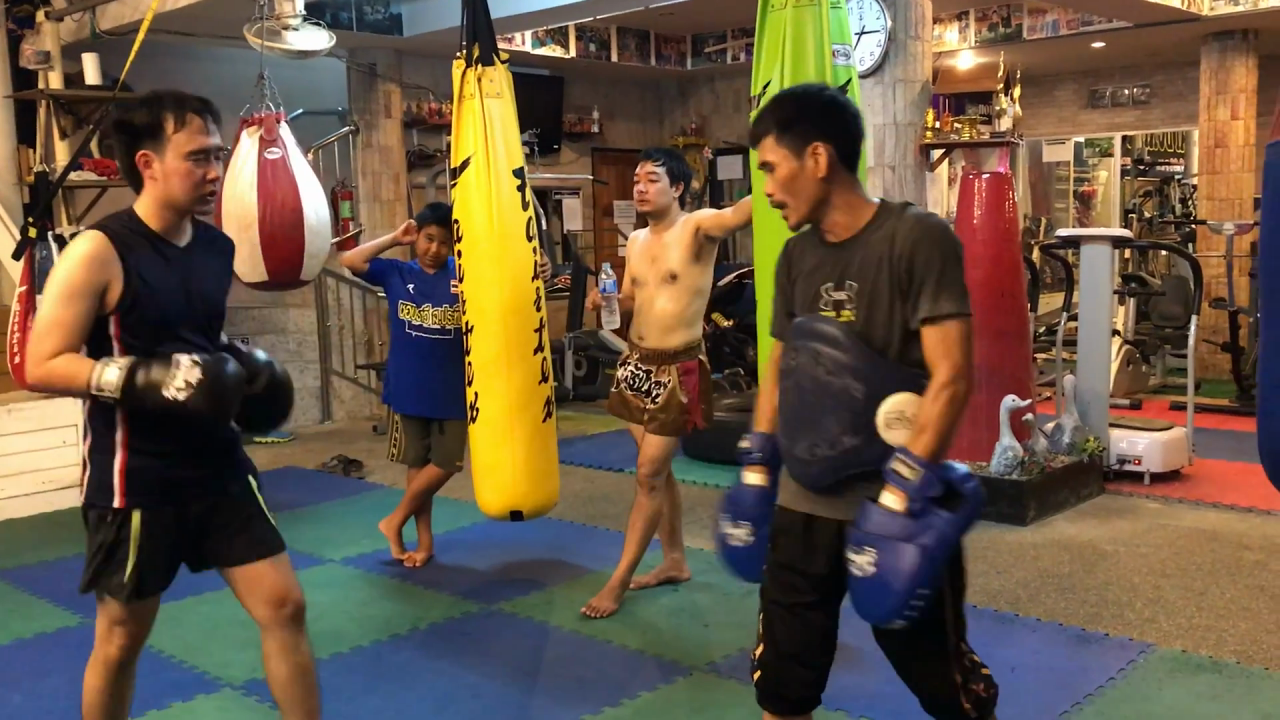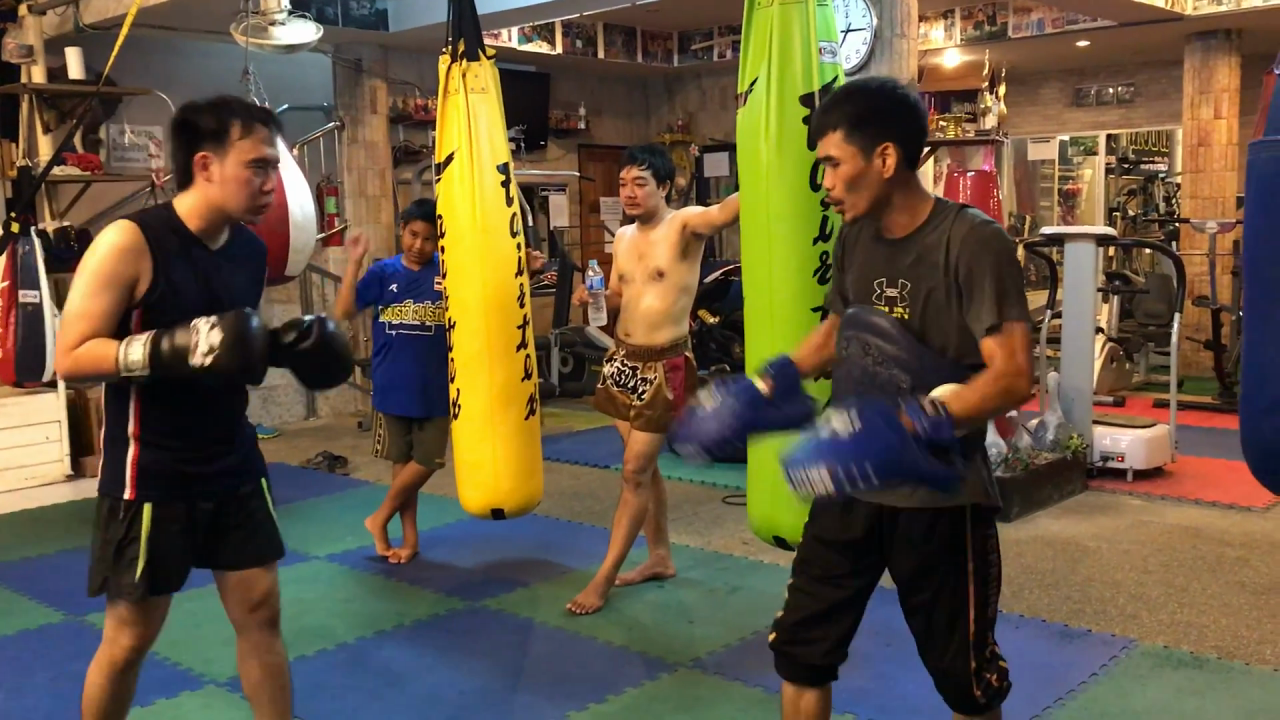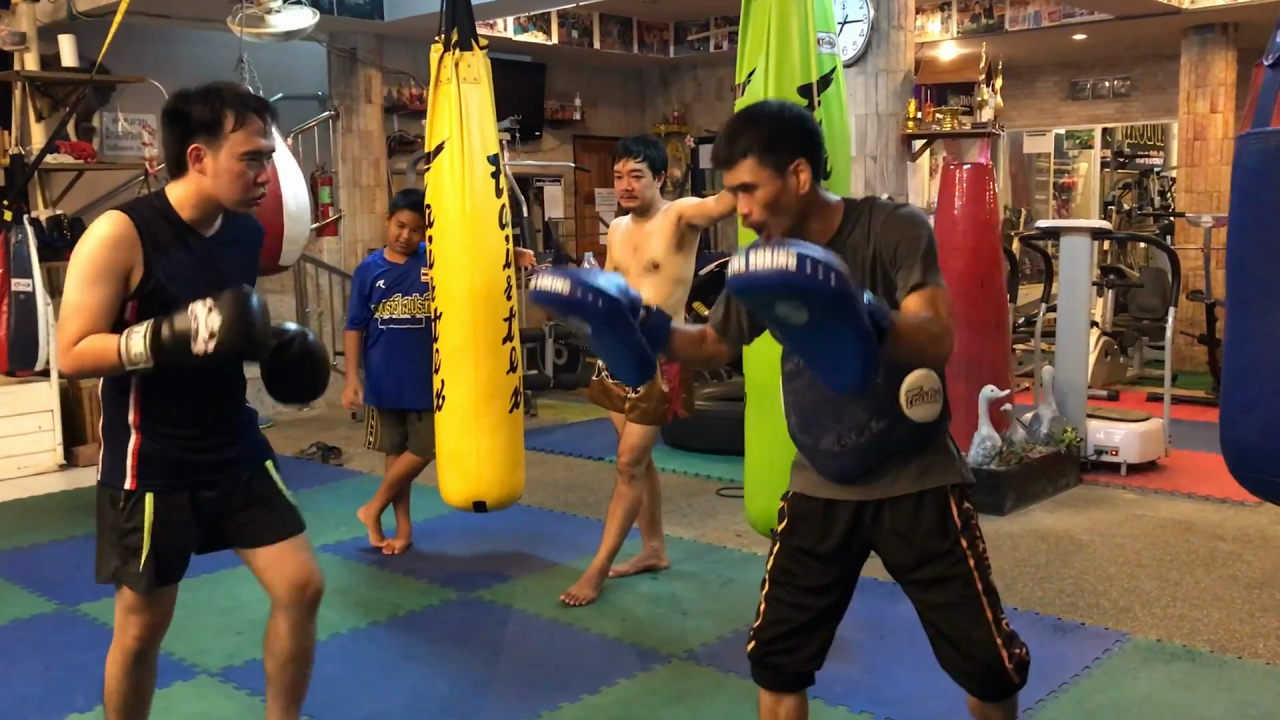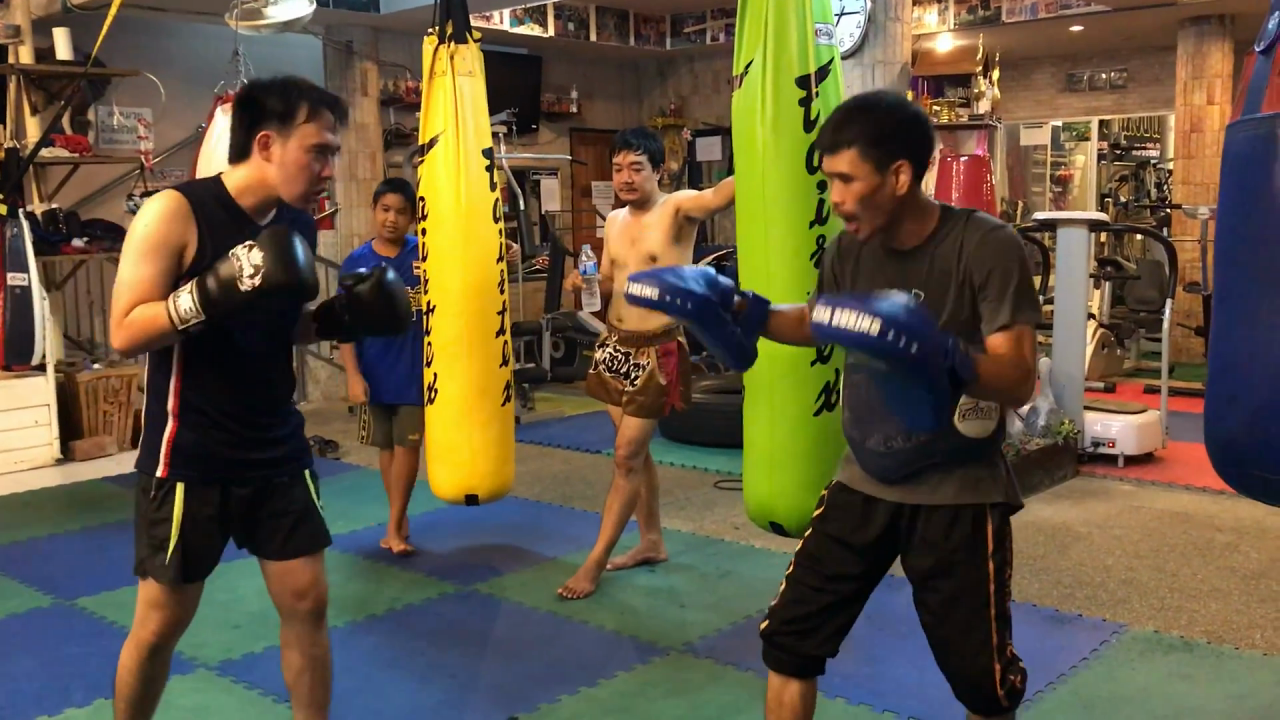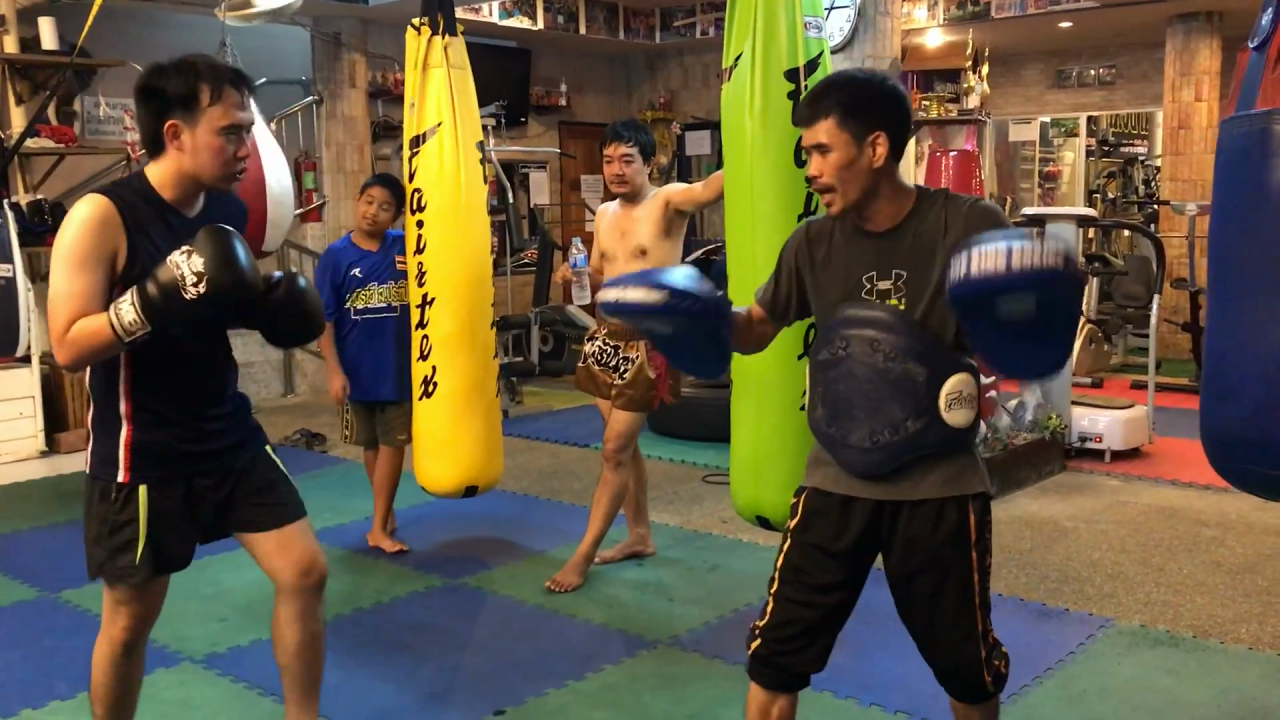
dt=0.5s
person 1, frame 1
left shoulder: (218, 249)
right shoulder: (98, 252)
right elbow: (43, 365)
left wrist: (241, 367)
right wrist: (149, 378)
left hip: (216, 466)
right hip: (134, 480)
left knee: (285, 608)
right knee: (120, 640)
person 1, frame 2
left shoulder: (250, 248)
right shoulder: (127, 243)
right elbow: (72, 358)
left wrist: (282, 347)
right wrist: (172, 347)
left hip: (231, 463)
right hip: (150, 475)
left knee: (260, 611)
right knee: (130, 637)
person 1, frame 3
left shoulder: (247, 233)
right shoulder: (120, 234)
right elbow: (72, 355)
left wrist: (270, 345)
right wrist: (171, 336)
left hip: (237, 450)
right hip: (151, 464)
left knee: (302, 587)
right knee: (141, 625)
person 1, frame 4
left shoulder: (296, 228)
right shoulder: (173, 212)
right elbow: (126, 333)
left wrist: (340, 315)
right wrist: (216, 289)
left hip: (276, 450)
right hip: (189, 456)
left knee: (306, 602)
right knee: (161, 620)
person 1, frame 5
left shoulder: (227, 210)
right shoulder: (100, 217)
right elbow: (68, 346)
left wrist: (261, 305)
right wrist: (159, 295)
left hip: (230, 436)
right hip: (141, 454)
left knee: (305, 573)
right knee: (130, 617)
person 2, frame 1
left shoulder: (919, 237)
right shoulder: (796, 257)
left elbow: (951, 377)
left wrist: (903, 493)
right wrist: (756, 471)
right hip: (804, 504)
person 2, frame 2
left shoulder: (973, 241)
right shoulder: (852, 239)
left elbow: (1012, 373)
left wrist: (914, 426)
right wrist: (766, 384)
left hip: (940, 494)
right hip: (849, 486)
right knee: (802, 648)
person 2, frame 3
left shoulder: (894, 228)
right shoulder: (764, 261)
left elbow: (937, 341)
right elbow: (716, 343)
left wrist: (855, 314)
right wrist: (645, 327)
left hip: (916, 480)
right hip: (822, 487)
left knee: (988, 664)
right knee: (776, 654)
person 2, frame 4
left shoulder: (985, 248)
right shoulder: (847, 250)
left elbow: (1017, 381)
right elbow: (815, 325)
left wrist: (943, 355)
right wrist: (752, 310)
left hip: (960, 491)
right hip: (866, 481)
right knee: (791, 636)
person 2, frame 5
left shoulder: (965, 225)
right shoulder: (813, 242)
right elbow: (756, 328)
left hip: (940, 484)
right hip: (839, 480)
left knee: (968, 668)
right knee: (775, 654)
person 3, frame 1
left shoulder: (699, 226)
right shoulder: (635, 240)
left elbow: (739, 213)
right wrist: (605, 300)
left hip: (678, 369)
right hip: (636, 364)
left knee: (650, 474)
right knee: (658, 468)
left ankle: (619, 579)
right ankle: (674, 560)
person 3, frame 2
left shoulder: (686, 224)
right shoulder: (623, 236)
left elbow: (726, 211)
right wrist: (593, 296)
left hip: (664, 365)
right hip: (623, 360)
left knee: (634, 471)
right knee: (643, 464)
left ankle: (604, 576)
right ankle: (660, 557)
person 3, frame 3
left shoulder: (681, 216)
right shoulder: (618, 227)
left elbow: (722, 203)
left hip: (659, 358)
left knee: (630, 463)
right knee: (637, 456)
left ankle: (598, 568)
right ankle: (653, 549)
person 3, frame 4
left shoulder: (678, 208)
right shoulder: (613, 221)
left elbow: (721, 194)
right wrist: (584, 282)
left hip: (656, 351)
right hip: (614, 346)
left knee: (626, 456)
right knee: (635, 449)
left ankle: (595, 561)
right ankle: (651, 542)
person 3, frame 5
left shoulder: (669, 201)
right shoulder: (604, 213)
left elbow: (711, 187)
right wrist: (574, 275)
left hip: (646, 344)
right hip: (604, 339)
left knee: (615, 449)
right knee: (624, 443)
left ankle: (583, 555)
right ankle: (640, 535)
person 4, frame 1
right shoulder: (396, 273)
right elbow: (350, 261)
left wrist: (536, 269)
right wrist: (394, 238)
left hip: (452, 390)
right hip: (408, 389)
left knee: (444, 464)
right knee: (417, 464)
left ankle: (395, 520)
right ankle: (424, 539)
person 4, frame 2
right shoulder: (383, 272)
right elbow: (343, 312)
left wrist: (526, 262)
right wrist: (354, 263)
left hip: (434, 388)
right hip: (391, 387)
left knee: (425, 462)
right knee: (402, 461)
left ankle: (379, 519)
right ankle: (408, 536)
person 4, frame 3
right shoulder: (368, 269)
right elbow: (354, 328)
left wrist: (513, 255)
right wrist: (352, 379)
left hip: (425, 379)
right hip: (383, 381)
left knee: (422, 449)
right knee: (395, 451)
left ankle: (373, 507)
right ankle: (403, 527)
person 4, frame 4
right shoulder: (356, 262)
left wrist: (502, 248)
right wrist: (353, 375)
left hip: (414, 371)
right hip: (375, 372)
left knee: (408, 443)
right knee: (387, 445)
left ankle: (397, 523)
right ankle: (396, 522)
person 4, frame 5
left shoulder: (407, 247)
right shoulder: (336, 255)
right elbow: (324, 319)
right wrist: (334, 371)
left hip: (399, 368)
right hip: (358, 371)
left knee: (392, 443)
right knee: (371, 445)
left ankle: (379, 527)
right ankle: (387, 515)
